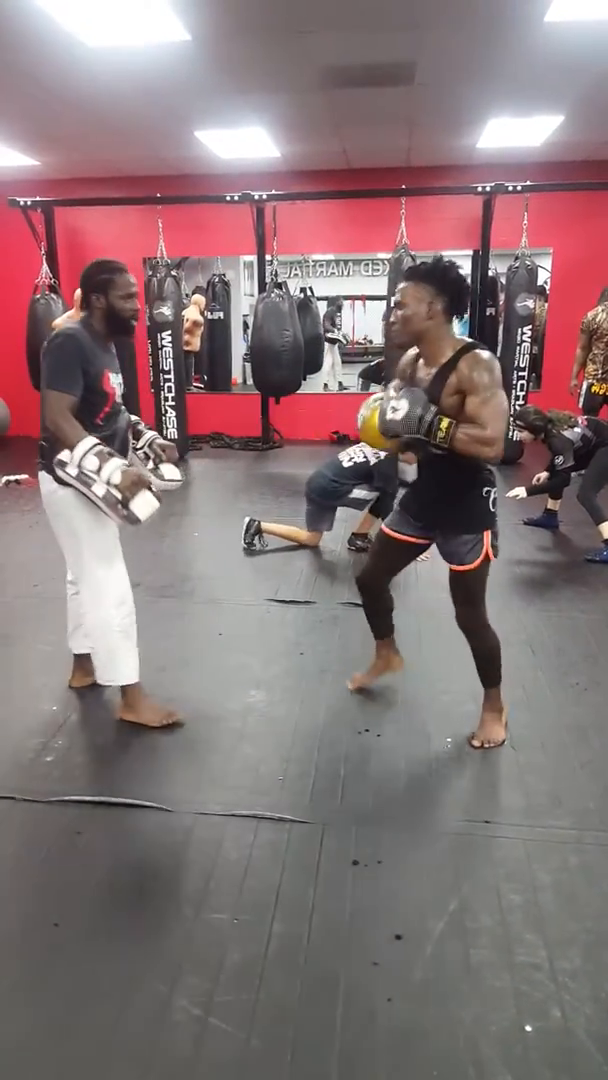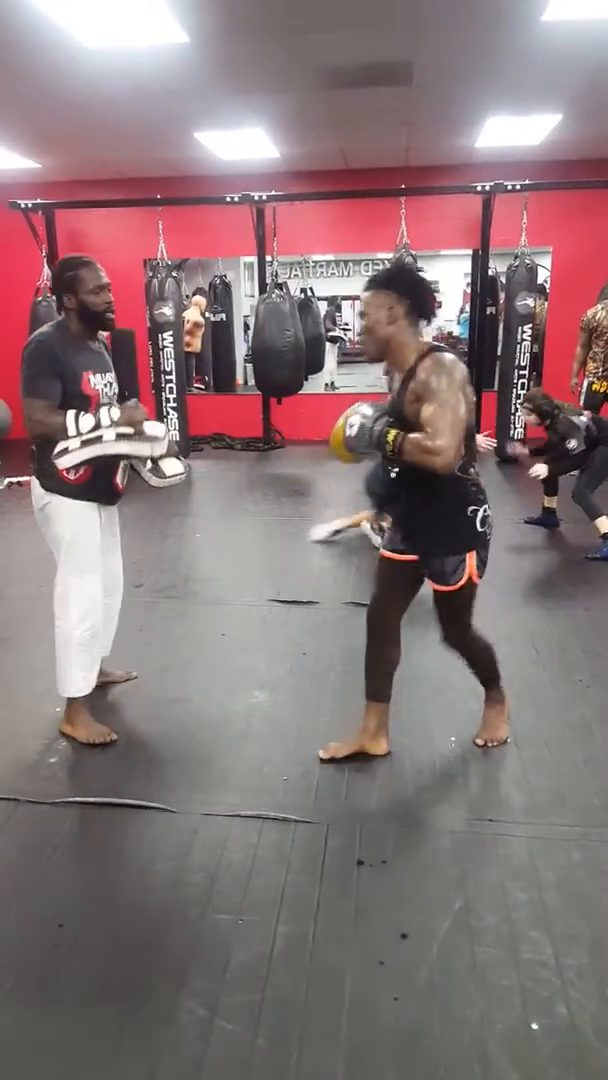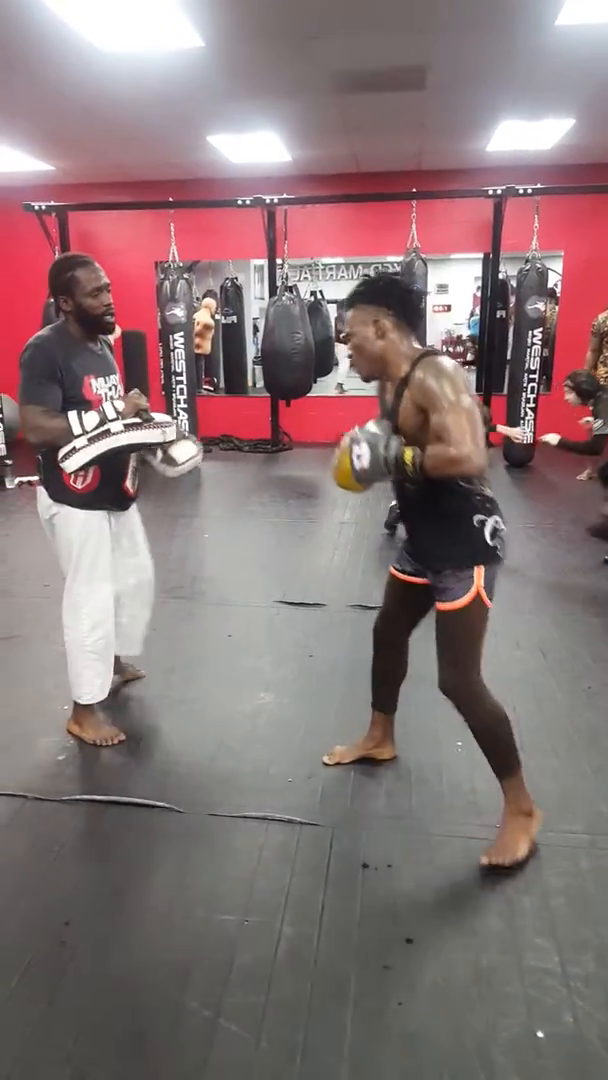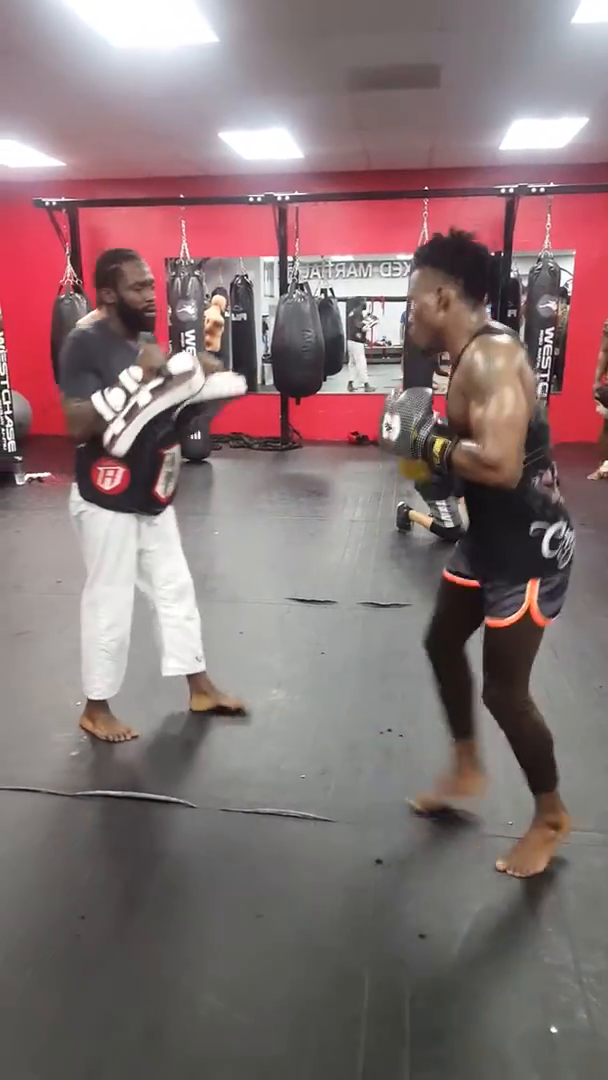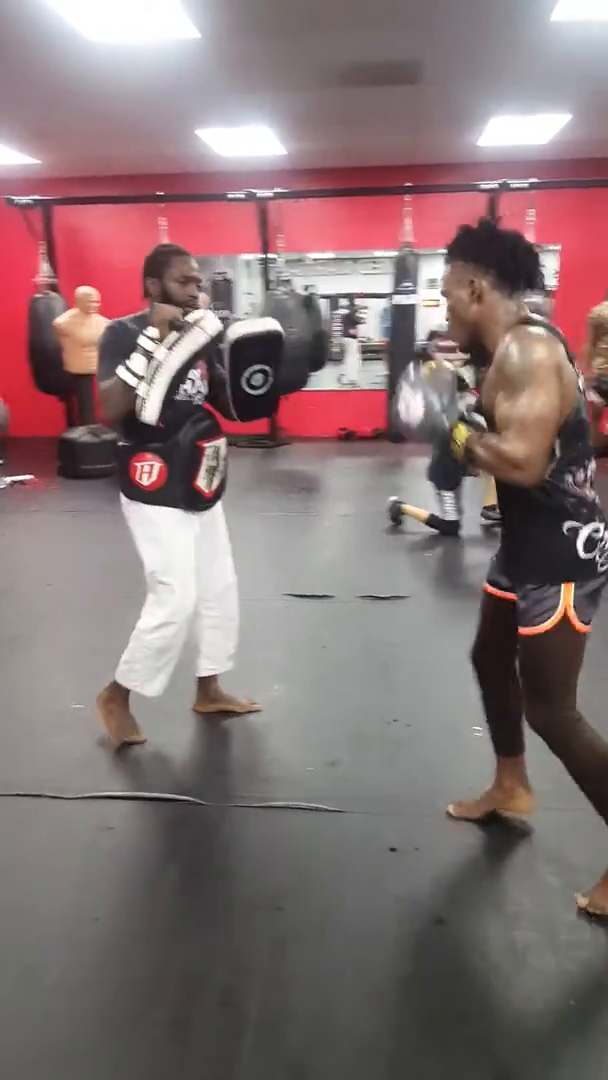
dt=0.4s
person 1, frame 1
left shoulder: (478, 367)
right shoulder: (410, 362)
left elbow: (490, 444)
right elbow: (392, 406)
left wrist: (426, 422)
right wrist: (392, 412)
left hip: (466, 509)
right hip: (420, 498)
left knee: (469, 615)
right knee: (371, 578)
left ankle: (493, 707)
right ankle: (385, 657)
person 1, frame 2
left shoulder: (441, 370)
right shoulder: (403, 371)
left elbow: (442, 453)
left wrist: (379, 434)
right wrist: (368, 434)
left hip: (457, 524)
right hip: (412, 519)
left knee: (456, 630)
right knee: (381, 619)
left ankle: (496, 699)
right ankle: (373, 731)
person 1, frame 3
left shoulder: (435, 376)
right shoulder: (395, 386)
left elbow: (467, 456)
left wrist: (391, 458)
right wrist: (372, 455)
left hip: (468, 542)
right hip: (425, 537)
left knee: (459, 679)
right knee: (387, 632)
left ankle: (521, 808)
right ankle: (380, 738)
person 1, frame 4
left shoulder: (489, 357)
right shoulder: (474, 357)
left elbow: (501, 465)
left wrist: (428, 441)
right wrist: (439, 439)
left hip: (527, 548)
right hip: (487, 537)
left knee: (505, 693)
right knee: (441, 643)
left ankle: (550, 819)
right ankle: (465, 769)
person 1, frame 5
left shoulder: (525, 348)
right shoulder: (515, 350)
left elbow: (524, 461)
left wrist: (452, 434)
right wrist: (473, 421)
right hip: (528, 541)
left knee: (551, 711)
right knee: (490, 662)
right ankle: (508, 788)
person 2, frame 1
left shoulder: (102, 344)
right shoulder: (70, 344)
right elbow: (57, 420)
right wrist: (114, 472)
right hip: (72, 482)
left knee: (87, 576)
right knee: (108, 584)
left ankle: (84, 665)
right ankle: (131, 695)
person 2, frame 2
left shoulder: (97, 343)
right shoulder: (47, 346)
right elbow: (37, 421)
left wrist: (134, 427)
right wrist: (112, 421)
left hip: (99, 486)
right hip: (65, 491)
left knee: (107, 582)
right knee: (81, 594)
left ankle: (92, 665)
right ankle: (75, 710)
person 2, frame 3
left shoulder: (102, 343)
right shoulder: (45, 351)
right elbow: (37, 429)
right wrist: (113, 413)
left hip: (115, 492)
right hip: (74, 500)
left knee: (137, 576)
right knee: (90, 601)
left ankle: (111, 661)
right ankle: (84, 712)
person 2, frame 4
left shoulder: (144, 342)
right shoulder: (85, 344)
right elbow: (76, 424)
right wrist: (136, 377)
left hip: (154, 493)
right hip: (108, 498)
left knee: (175, 589)
right knee: (109, 602)
left ankle: (200, 688)
right ankle: (95, 707)
person 2, frame 5
right shoulder: (124, 333)
left elbow: (230, 404)
right elbow: (112, 406)
right wrist: (156, 340)
right hip: (155, 494)
left knee: (218, 590)
right knee: (173, 601)
left ankle: (208, 689)
right ankle: (116, 696)
